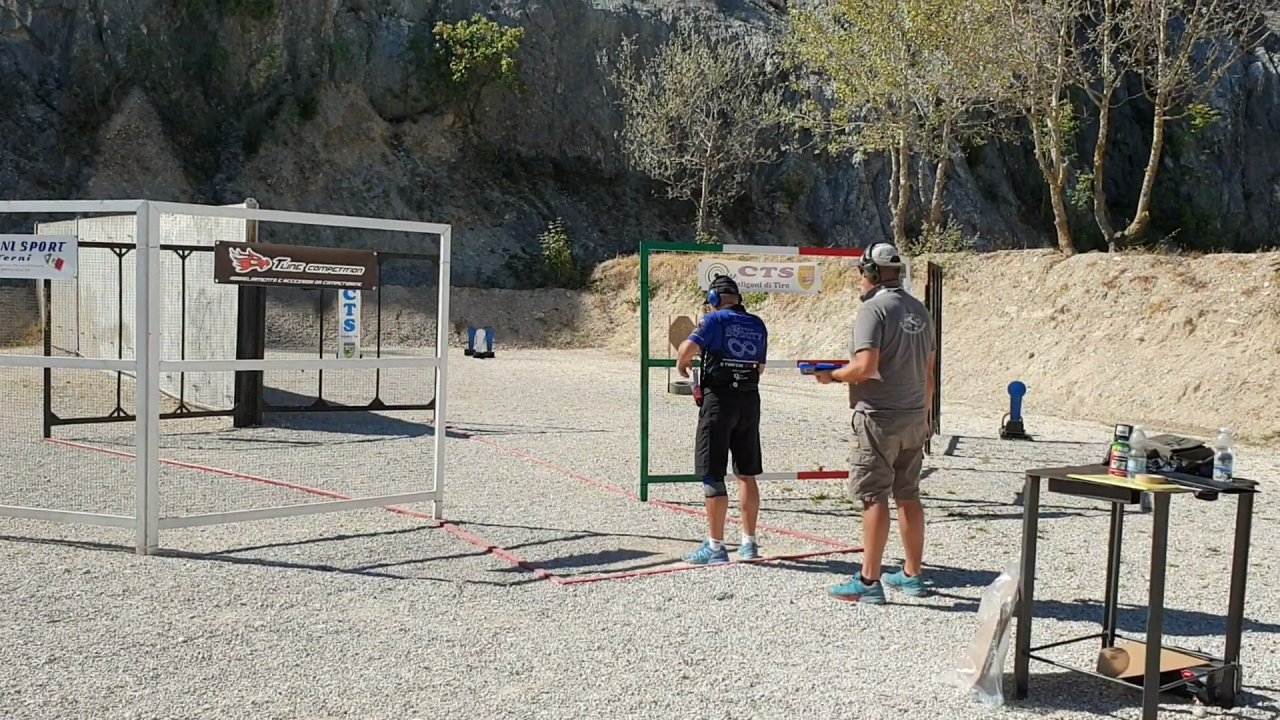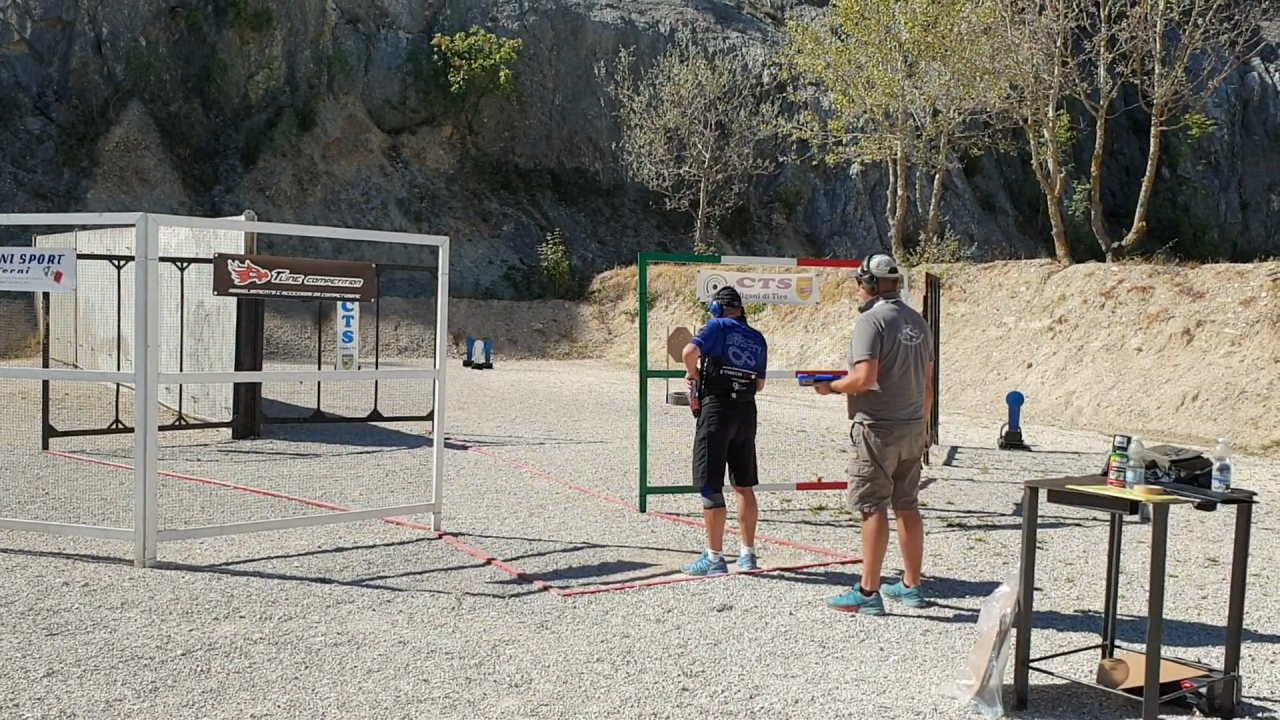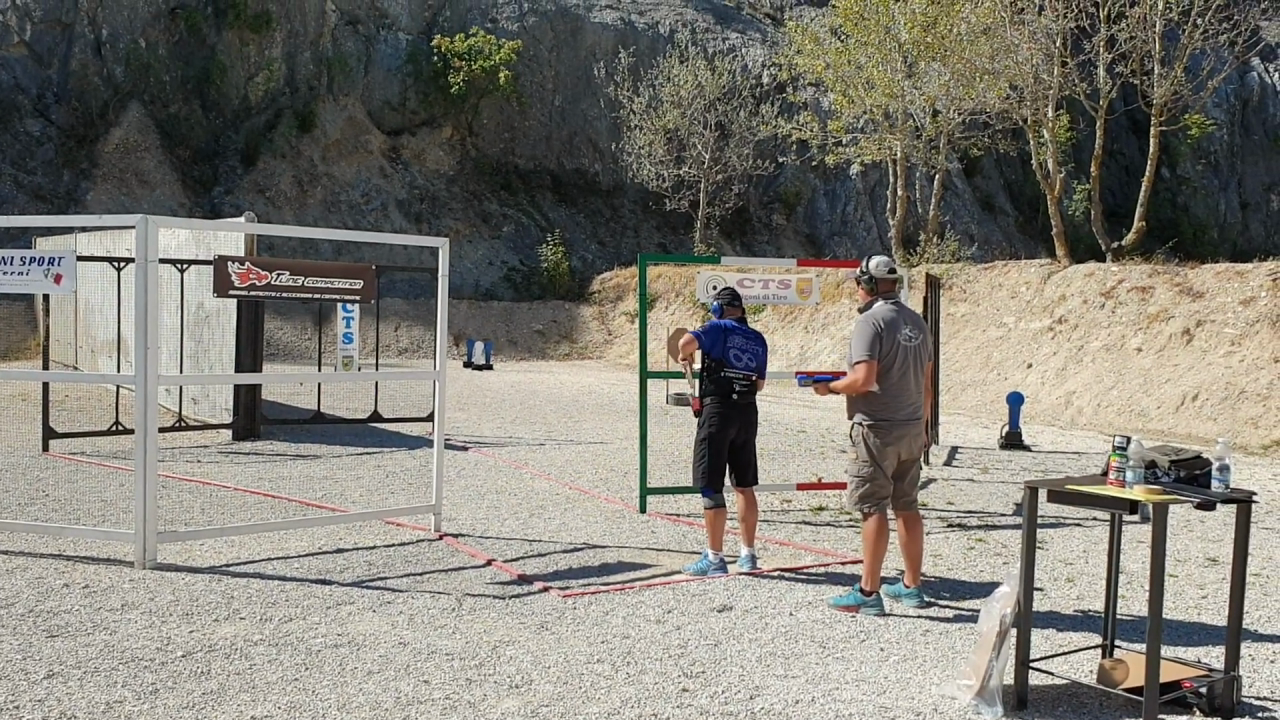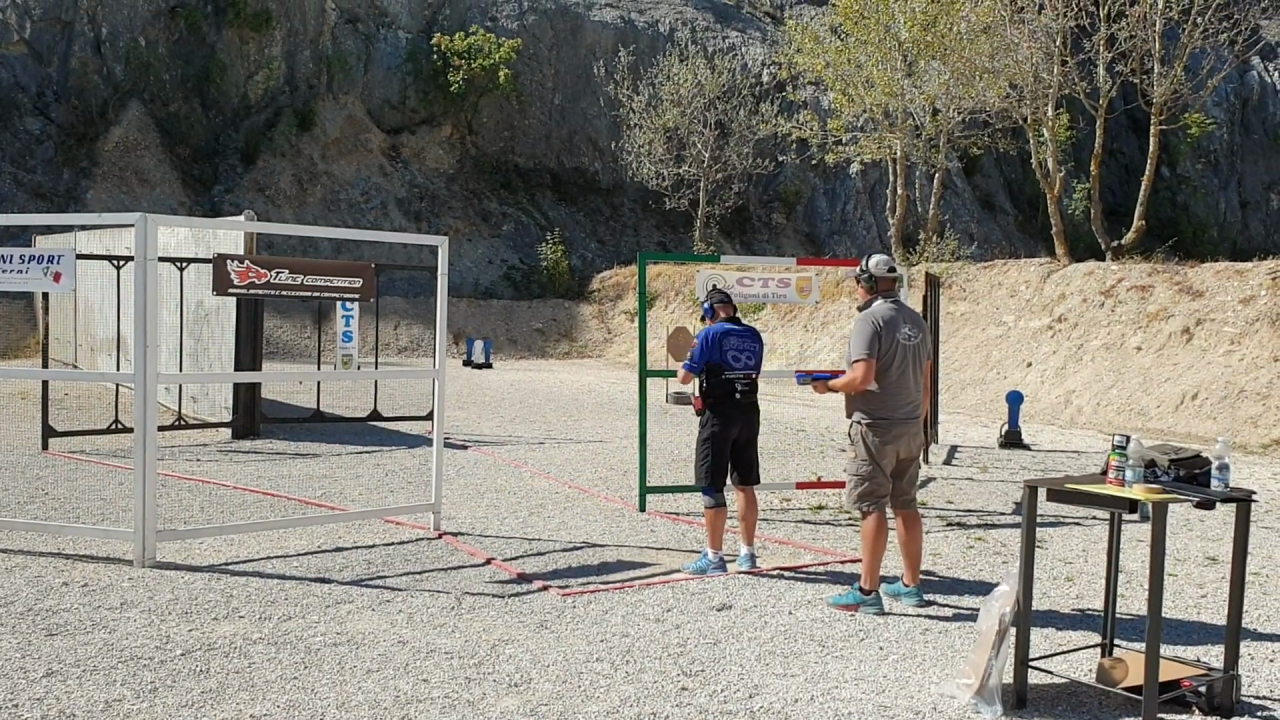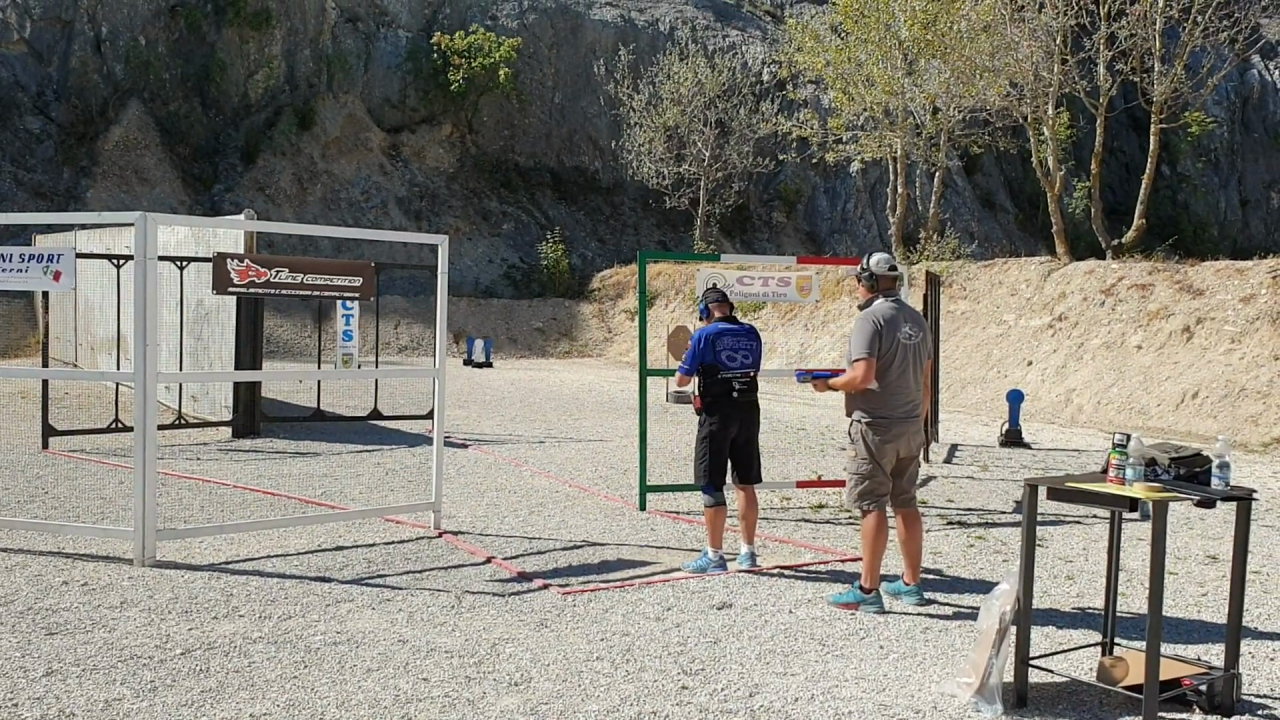
dt=0.3s
person 1, frame 1
left shoulder: (873, 309)
right shoulder: (919, 310)
left elbow: (865, 367)
right elbow: (928, 372)
left wrist: (832, 375)
right wrist: (924, 416)
left hip: (879, 418)
right hip: (913, 418)
left knee: (874, 496)
right knee: (908, 495)
left ankle: (869, 581)
right ankle: (912, 575)
person 1, frame 2
left shoulder: (871, 320)
right shoulder: (917, 321)
left elbow: (864, 379)
right elbow: (927, 383)
left wrist: (831, 386)
right wrist: (923, 426)
left hip: (878, 429)
right hip: (912, 429)
left knee: (873, 507)
right knee: (907, 506)
left ankle: (868, 592)
right ankle: (911, 586)
person 1, frame 3
left shoulder: (870, 321)
right shoulder: (917, 322)
left elbow: (863, 379)
right elbow: (926, 384)
left wrist: (830, 387)
right wrist: (921, 426)
left hip: (877, 430)
right hip: (911, 430)
left knee: (873, 508)
right knee: (906, 506)
left ankle: (868, 592)
right ankle: (911, 586)
person 1, frame 4
left shoulder: (870, 319)
right shoulder: (916, 320)
left elbow: (862, 378)
right elbow: (924, 382)
left wrist: (829, 385)
left hip: (876, 429)
right hip: (910, 428)
left knee: (872, 507)
right knee: (906, 504)
left ankle: (867, 591)
right ankle: (911, 585)
person 1, frame 5
left shoulder: (871, 318)
right shoulder: (917, 319)
left elbow: (862, 376)
right elbow: (925, 381)
left wrist: (829, 384)
left hip: (875, 427)
right hip: (910, 428)
left knee: (872, 505)
right knee: (906, 503)
left ankle: (868, 590)
right ankle: (910, 583)
person 2, frame 1
left shoulder: (715, 319)
right shoulder: (757, 324)
left elbow: (691, 346)
left wrist: (681, 363)
left hip: (719, 401)
right hip: (749, 401)
left knee: (713, 476)
right knee: (747, 474)
left ankle: (715, 547)
right ankle: (749, 543)
person 2, frame 2
left shoulder: (718, 326)
right shoulder: (757, 338)
left elbow: (690, 351)
right elbow: (759, 384)
left wrist: (694, 374)
left hip: (716, 411)
right hip: (746, 412)
left knee: (710, 487)
right knee: (744, 485)
left ankle: (714, 558)
right ankle: (747, 554)
person 2, frame 3
left shoulder: (718, 328)
right shoulder: (759, 340)
left elbow: (687, 341)
left wrist: (686, 355)
left hip: (718, 412)
right hip: (747, 413)
left knee: (711, 488)
right knee: (745, 486)
left ankle: (714, 558)
right ankle: (748, 554)
person 2, frame 4
left shoulder: (710, 334)
right shoulder: (753, 335)
left elbow: (684, 377)
left wrist: (687, 364)
left hip: (719, 413)
right hip: (749, 411)
left knee: (712, 487)
right knee: (745, 484)
left ankle: (714, 557)
right ankle: (747, 553)
person 2, frame 5
left shoulder: (704, 335)
right shoulder: (751, 333)
left elbow: (681, 380)
left wrist: (695, 366)
left hip: (717, 412)
right hip: (749, 410)
left knee: (712, 485)
right knee: (745, 483)
left ankle: (714, 556)
right ankle: (748, 552)
